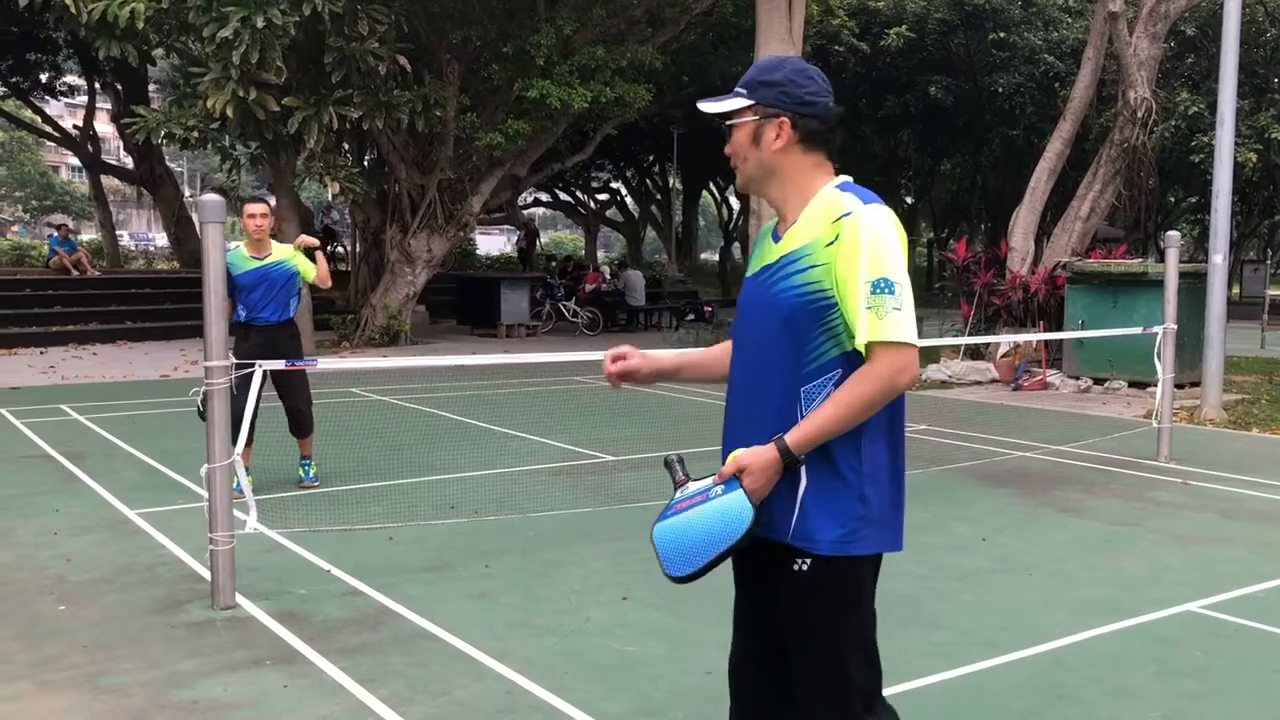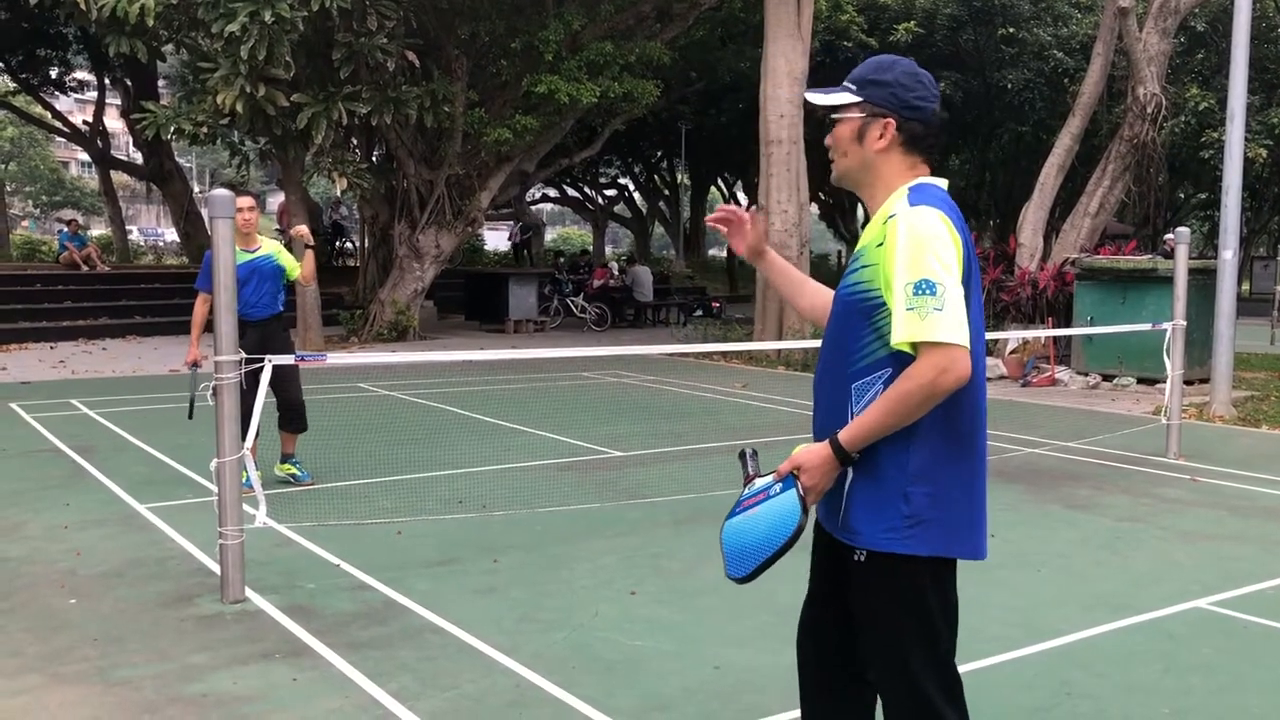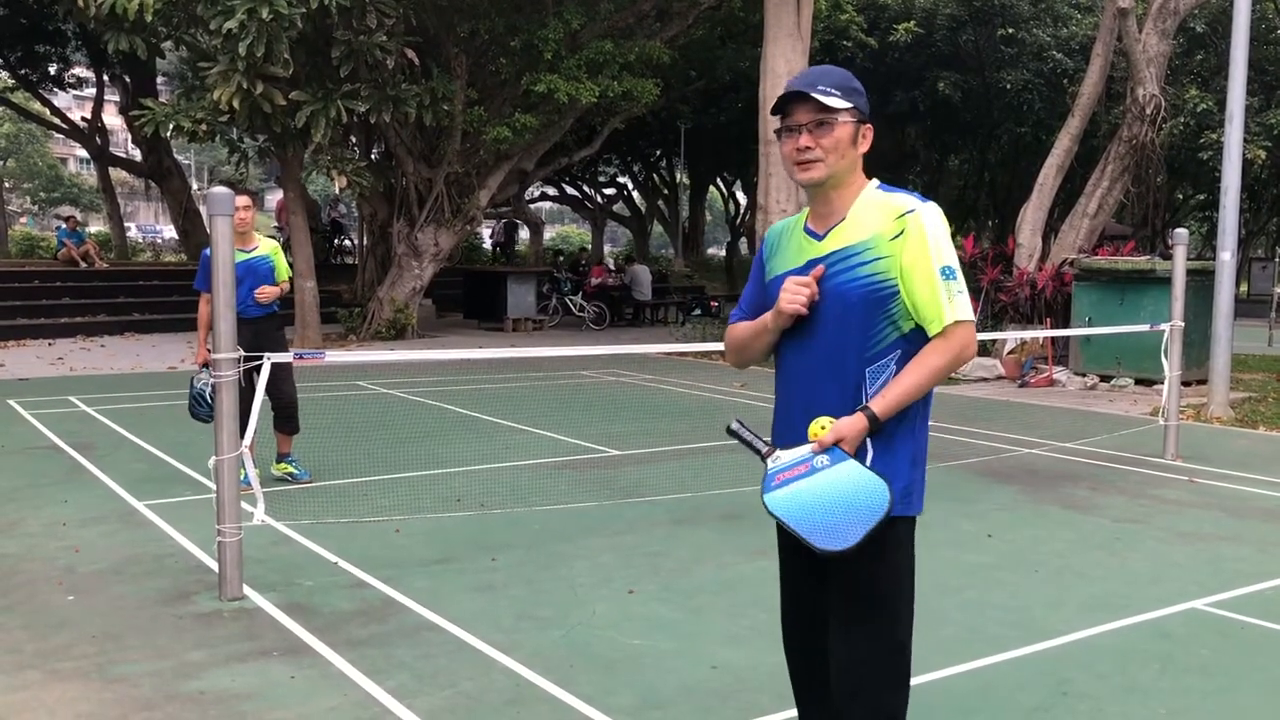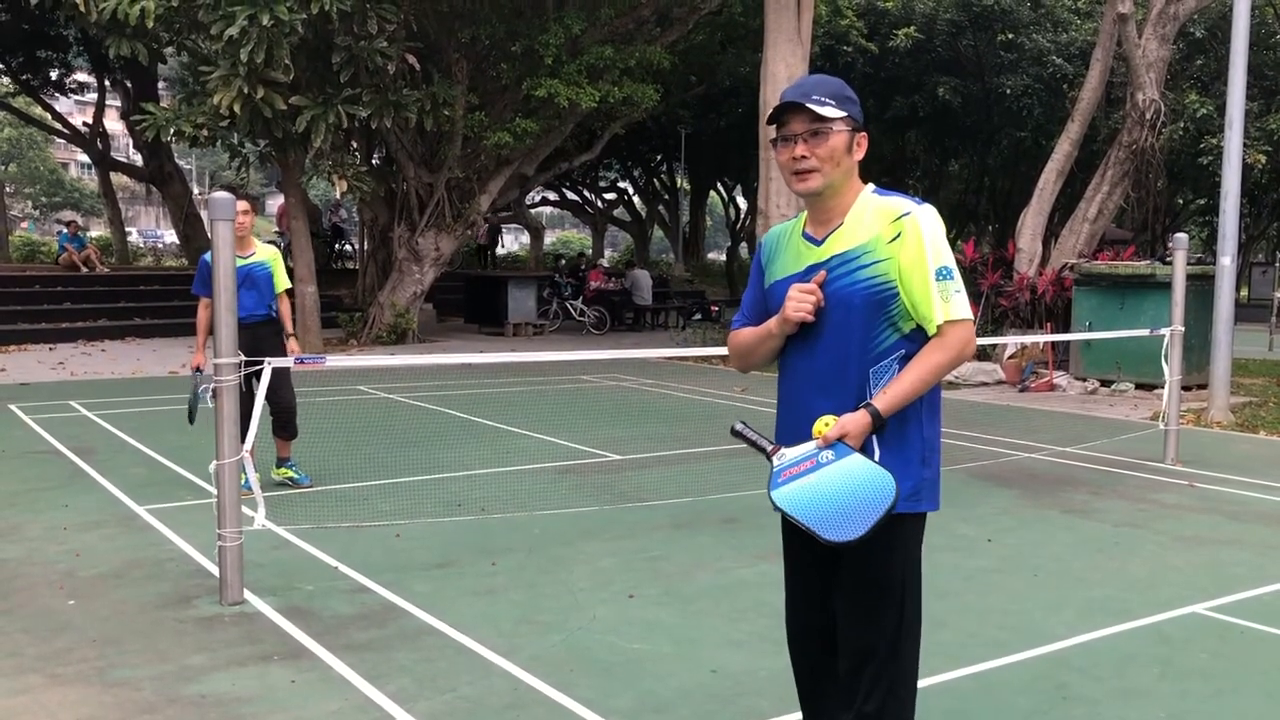
dt=0.7s
person 1, frame 1
left shoulder: (859, 223)
right shoulder: (772, 237)
left elbow: (896, 364)
left wrist: (783, 449)
right wrist: (659, 364)
left hip: (832, 516)
right hip: (771, 511)
person 1, frame 2
left shoulder: (917, 220)
right shoulder: (893, 222)
left elbow: (947, 364)
left wrist: (838, 448)
right wrist: (762, 256)
left hip: (901, 512)
right hip: (856, 505)
right knee: (826, 654)
person 1, frame 3
left shoulder: (910, 219)
right shoulder: (778, 239)
left elbow: (958, 338)
right elbow: (737, 350)
left wrist: (868, 416)
right wrist: (776, 317)
left hip: (873, 483)
left knee: (866, 661)
right knee: (807, 649)
person 1, frame 4
left shoulder: (905, 221)
right shoulder: (775, 243)
left elbow: (958, 335)
right elbow: (740, 353)
left wrist: (871, 413)
right wrist: (780, 324)
left hip: (884, 480)
left knee: (875, 656)
right knee: (813, 648)
person 2, frame 1
left shoulder: (290, 253)
right shoulder: (231, 260)
left elbow: (324, 282)
right elbow: (225, 304)
left wrist: (317, 248)
left hip: (284, 336)
right hip: (249, 339)
left knee: (299, 404)
right knee: (241, 408)
left ankle: (306, 462)
right ankle: (242, 473)
person 2, frame 2
left shoulder: (275, 248)
right shoulder: (217, 255)
left elbow: (306, 279)
right elbow: (204, 301)
left wrist: (309, 245)
right wrist: (194, 345)
left hip: (275, 330)
right hip: (241, 334)
left knee: (292, 399)
right knee: (245, 405)
left ankle: (287, 462)
right ankle: (250, 469)
person 2, frame 3
left shoulder: (271, 247)
right shoulder: (213, 254)
left elbow: (286, 283)
right elbow: (206, 302)
left wrist: (277, 291)
right wrist: (202, 345)
left hip: (269, 328)
right hip: (234, 332)
left knee: (286, 398)
right knee: (240, 403)
left ankle: (284, 461)
right ankle: (247, 467)
person 2, frame 4
left shoulder: (271, 254)
right shoulder: (211, 260)
left elbow: (282, 297)
right elbow: (205, 306)
left wrist: (290, 335)
right wrist: (199, 350)
left hip: (269, 334)
right hip: (233, 338)
left knee: (284, 402)
right knee: (240, 408)
left ankle: (284, 465)
right ankle: (247, 471)
